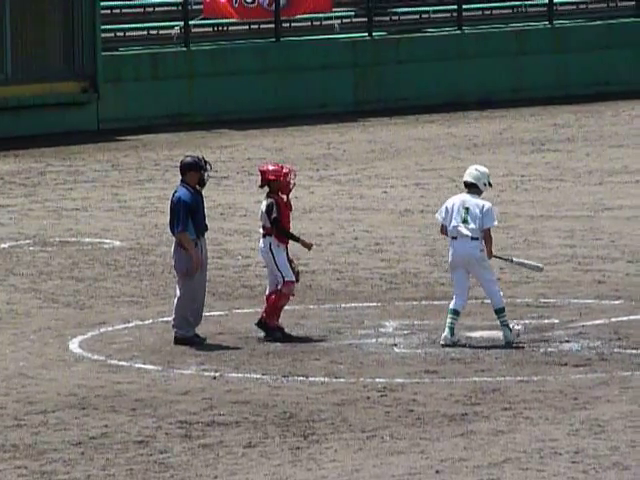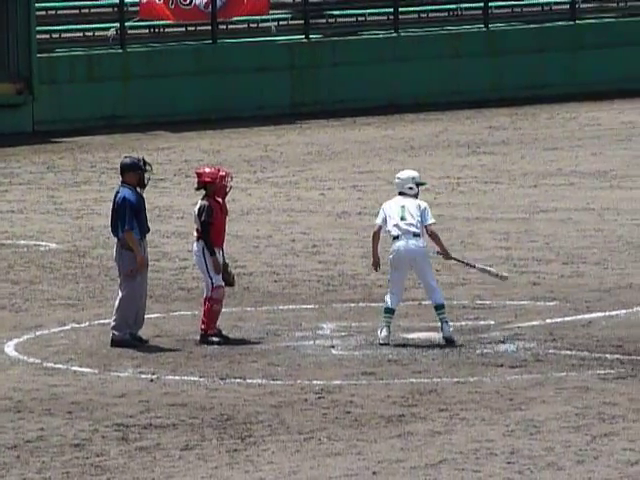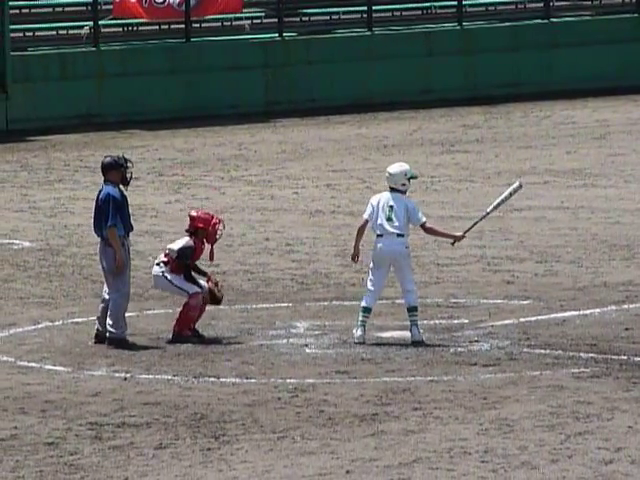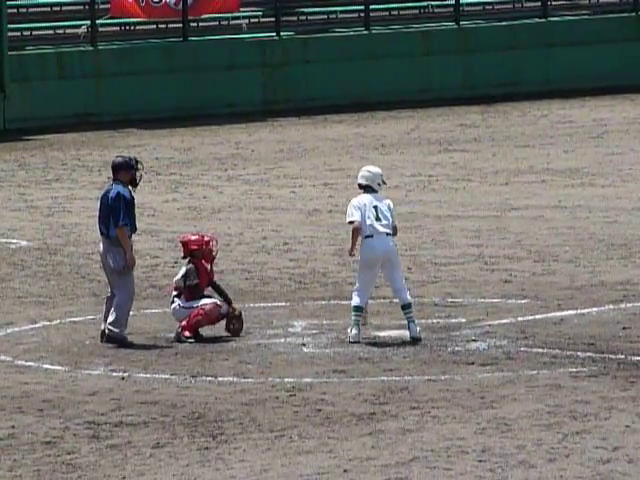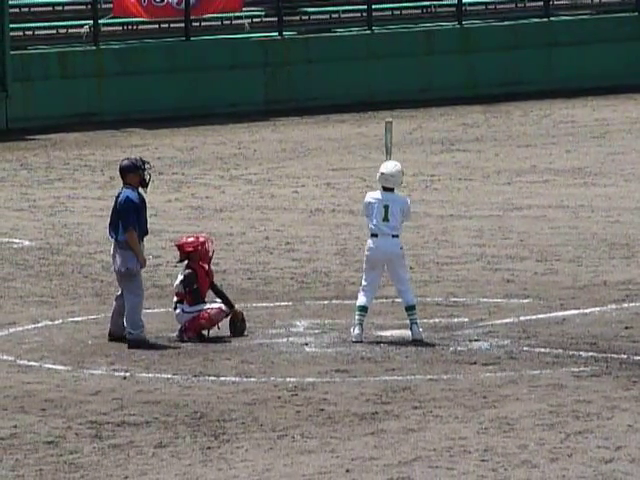
dt=1s
person 1, frame 1
left shoulder: (194, 192)
right shoulder: (182, 196)
right elbow: (181, 230)
right wrist: (194, 254)
left hip: (199, 244)
right hip: (187, 248)
left knee: (197, 291)
right knee: (186, 291)
left ankle: (190, 329)
right ankle: (182, 333)
person 1, frame 2
left shoulder: (133, 193)
right shoulder: (126, 196)
right elbow: (126, 230)
right wrist: (139, 253)
left hip: (137, 247)
right hip: (129, 249)
left knee: (139, 292)
right knee: (128, 293)
left ankle: (131, 332)
right ankle: (119, 335)
person 1, frame 3
left shoulder: (109, 192)
right shoulder: (111, 193)
right elbow: (110, 226)
right wrist: (119, 251)
left hip: (114, 246)
right hip: (114, 246)
left knee: (111, 291)
right knee: (119, 292)
left ankle: (102, 331)
right ankle: (116, 334)
person 1, frame 4
left shoulder: (109, 191)
right shoulder: (121, 193)
right elbow: (120, 226)
right wrist: (129, 252)
left hip: (108, 245)
right hip: (117, 247)
left knee: (115, 291)
right knee: (125, 292)
left ankle: (108, 330)
right ankle: (115, 331)
person 1, frame 5
left shoulder: (124, 195)
right shoulder: (130, 197)
right elbow: (130, 230)
right wrist: (140, 254)
left hip: (121, 249)
right hip: (127, 251)
left knee: (125, 292)
right knee: (134, 294)
left ankle: (117, 330)
right ankle: (135, 335)
person 2, frame 1
left shoulder: (452, 201)
right shoulder: (484, 205)
left elbow: (443, 230)
right elbow: (487, 235)
right wrist: (489, 251)
left hip: (455, 250)
right hip: (475, 250)
left knee: (459, 294)
right knee: (493, 291)
left ankle: (448, 333)
right ankle: (506, 331)
person 2, frame 2
left shoulder: (388, 205)
right shoulder: (420, 204)
left elbow: (376, 231)
right elbow: (431, 231)
left wrist: (375, 255)
right wrist: (444, 250)
left hip: (398, 248)
right hip: (418, 246)
left knee: (394, 291)
right knee: (432, 287)
left ankle: (384, 332)
right ankle: (446, 328)
person 2, frame 3
left shoulder: (376, 199)
right shoulder: (407, 203)
left elbow: (362, 225)
right elbow: (426, 228)
left wrist: (356, 247)
right wrist: (453, 236)
left hip: (381, 246)
right hip: (400, 247)
left knee: (372, 289)
right knee: (409, 289)
left ankle: (360, 330)
right ankle: (415, 330)
person 2, frame 4
left shoulder: (356, 201)
right shoulder: (386, 201)
left elbow: (357, 227)
right elbow: (394, 230)
left wrist: (351, 247)
left hip: (369, 246)
right hip: (389, 244)
left knee: (361, 290)
right knee: (400, 287)
left ankle: (355, 330)
right ankle: (413, 328)
person 2, frame 5
left shoulder: (370, 197)
right shoulder: (404, 201)
left hip: (374, 244)
right hip: (394, 245)
left knee: (367, 289)
right knee: (404, 288)
left ankle: (357, 329)
right ankle: (415, 329)
person 3, frame 1
left shoulder: (279, 200)
right shoulder: (272, 202)
right elbow: (279, 229)
left wrist: (287, 256)
right wrist: (300, 241)
left hip: (278, 247)
right hip: (272, 247)
left knee: (276, 286)
right knee: (288, 283)
left ankle: (273, 326)
right ankle: (266, 320)
person 3, frame 2
left shoulder: (217, 204)
right shoulder: (206, 205)
right elbow: (205, 234)
left wrist: (222, 257)
right wrist: (214, 257)
left hip: (214, 251)
right hip: (205, 251)
left knee: (213, 290)
right knee: (217, 289)
left ankle: (212, 329)
right ankle: (206, 332)
person 3, frame 3
left shoulder: (197, 242)
right shoulder: (191, 245)
left elbow: (190, 265)
right elbow: (187, 273)
left wrist: (207, 276)
right wrist: (203, 288)
left hip: (170, 272)
right hip: (162, 273)
left knee: (203, 292)
right knee: (196, 294)
left ankle: (188, 328)
right ankle: (179, 332)
person 3, frame 4
left shoulder: (202, 266)
right shoulder: (191, 268)
left elbow: (215, 286)
right elbow: (196, 294)
left wrist: (231, 305)
right wrist: (210, 299)
left hip: (191, 306)
right hip: (180, 308)
left knee: (225, 308)
right knee: (214, 305)
left ankle: (191, 328)
right ankle: (184, 329)
person 3, frame 5
left shoulder: (202, 268)
right shoulder: (189, 272)
left elbow: (216, 289)
right elbow: (196, 298)
left wrist: (233, 308)
right wrist: (209, 316)
left hip: (195, 307)
right hip: (184, 312)
left knee: (227, 307)
right knee: (219, 310)
left ankle: (194, 329)
right ankle: (187, 330)
